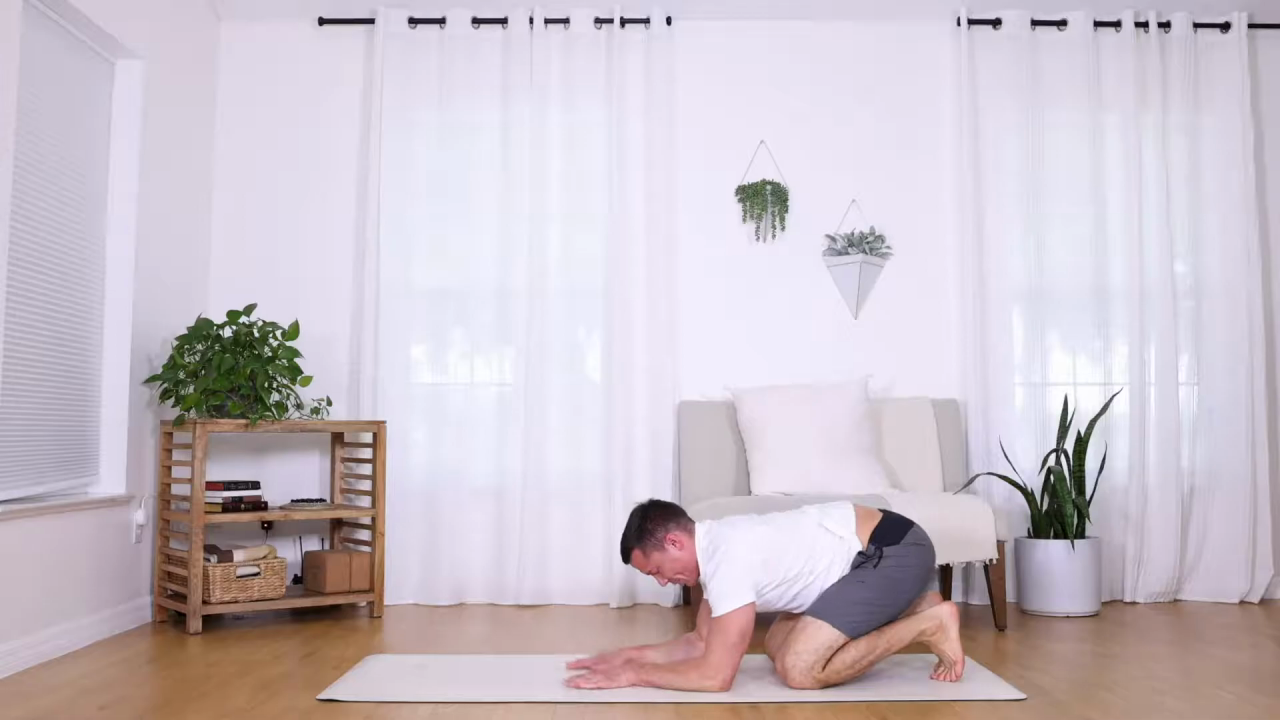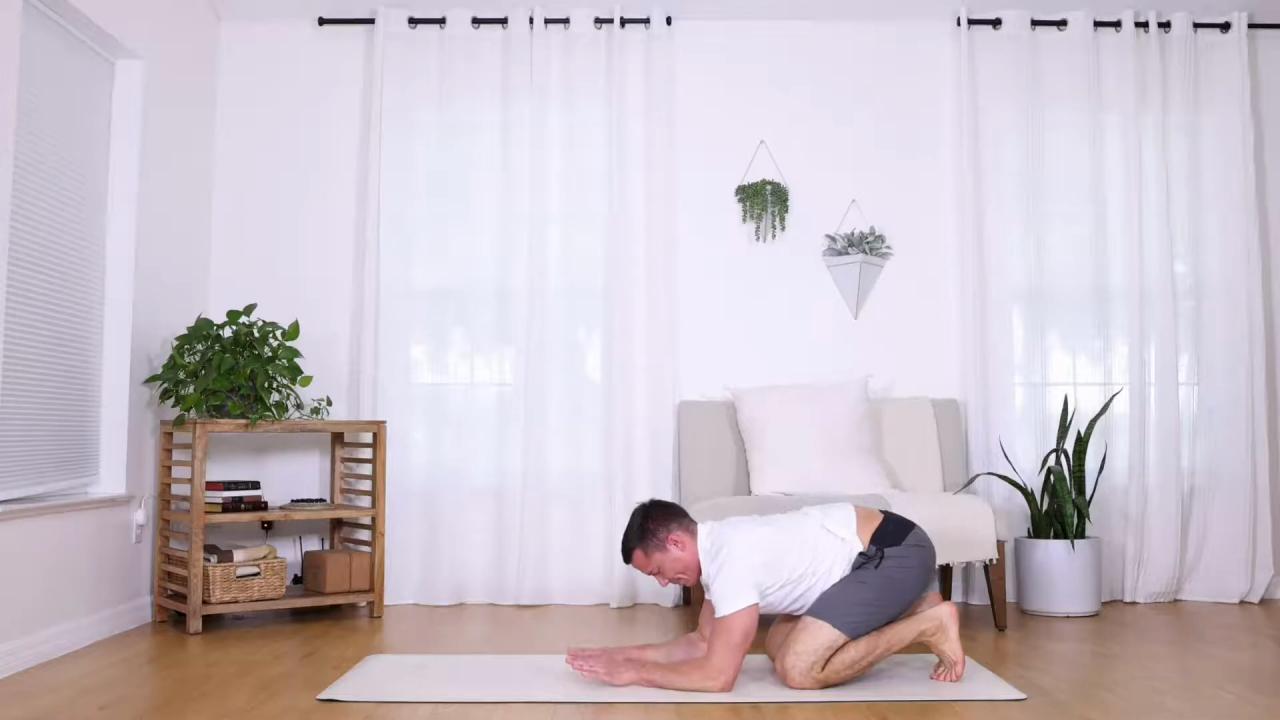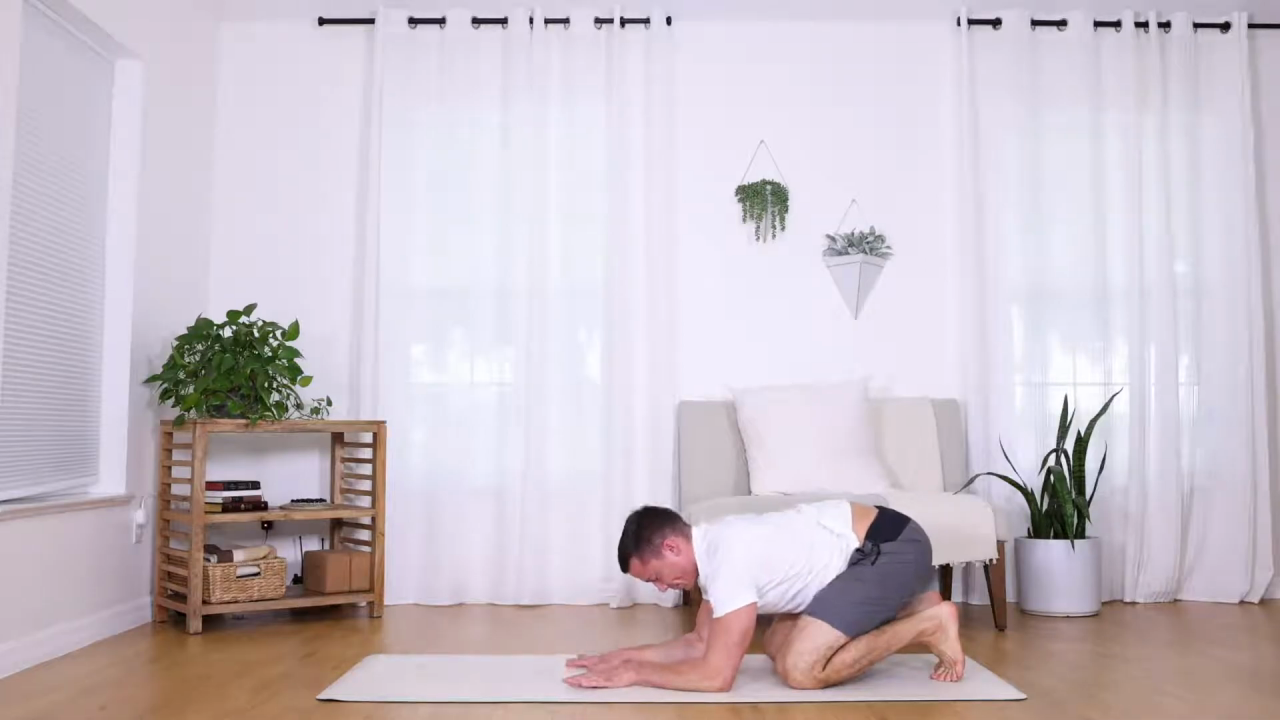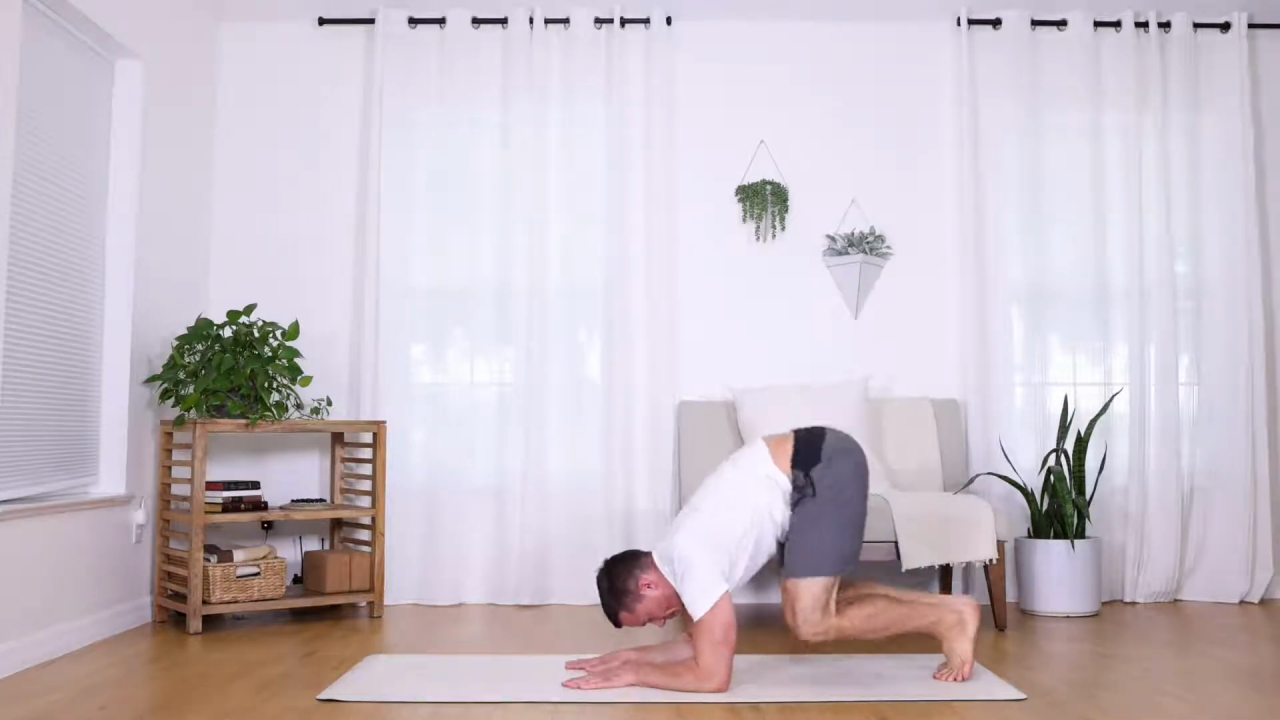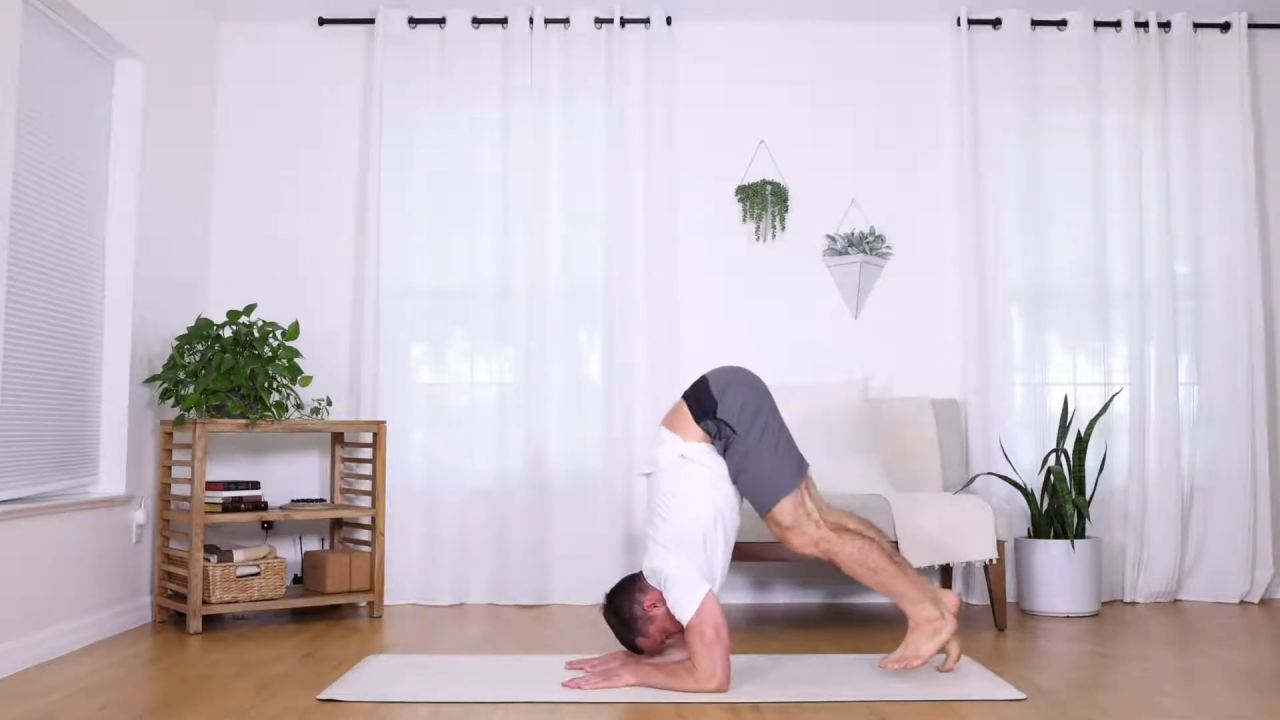
dt=1s
person 1, frame 1
left shoulder: (727, 558)
right shoulder: (714, 544)
left elbow: (715, 675)
right elbow: (702, 642)
left wrist: (633, 675)
right wrist: (626, 655)
left hip: (895, 551)
right hip: (875, 549)
left knee: (799, 668)
right knee: (778, 646)
left ankle: (928, 624)
right ankle: (913, 607)
person 1, frame 2
left shoulder: (731, 560)
right shoulder: (716, 545)
left elbow: (718, 675)
right elbow: (703, 642)
left wrist: (634, 673)
right wrist: (625, 654)
left hip: (896, 552)
right hip: (873, 550)
left knee: (798, 669)
right knee: (779, 647)
left ankle: (929, 624)
right ankle: (912, 607)
person 1, frame 3
left shoulder: (727, 560)
right shoulder: (712, 547)
left elbow: (716, 675)
right elbow: (702, 643)
left wrist: (633, 674)
right wrist: (625, 655)
left hip: (892, 548)
right hip: (867, 547)
left knee: (800, 669)
right knee: (778, 648)
left ankle: (929, 624)
right ankle: (913, 609)
person 1, frame 4
left shoulder: (691, 564)
right shoulder: (680, 558)
left elbow: (713, 676)
right elbow: (703, 643)
left wrist: (634, 673)
right wrist: (631, 655)
left hip: (824, 466)
right hip: (813, 465)
left knee: (812, 622)
right knee: (812, 605)
left ankle: (949, 619)
right ankle: (945, 606)
person 1, frame 5
left shoulder: (675, 574)
right shoulder: (671, 567)
left elbow: (712, 677)
right elbow: (699, 641)
left wrist: (633, 673)
right wrist: (631, 657)
right hip: (720, 410)
left knee: (806, 534)
right knee: (816, 520)
left ankle: (927, 614)
right ankle: (932, 598)
